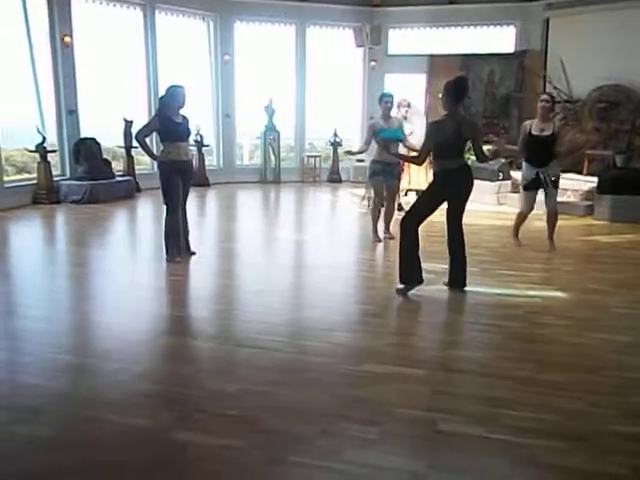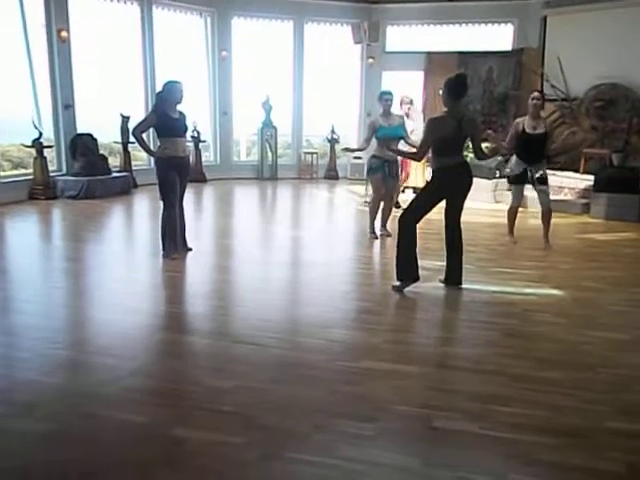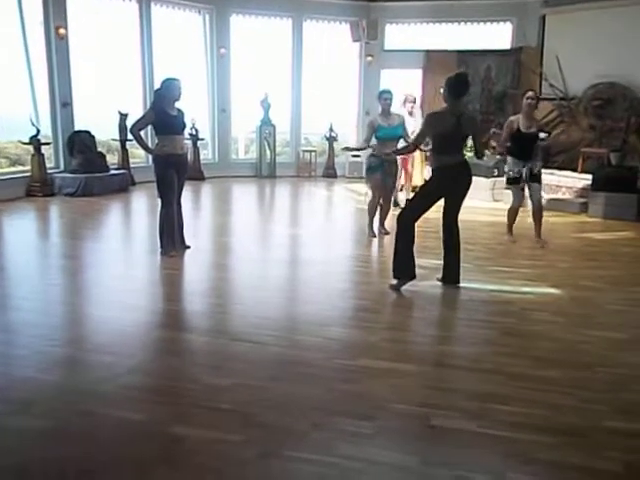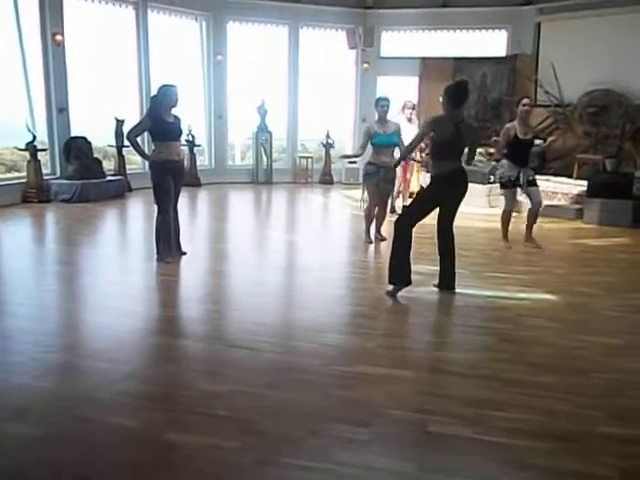
dt=0.2s
person 1, frame 1
left shoulder: (437, 126)
right shoulder: (471, 125)
left elbow: (421, 159)
right elbow: (481, 158)
left wrist: (393, 153)
right wrist: (496, 153)
left hip: (443, 181)
right hip: (464, 179)
left knee: (409, 223)
right knee: (455, 226)
left ankle: (411, 279)
right ankle: (457, 279)
person 1, frame 2
left shoulder: (436, 123)
right shoulder: (471, 122)
left elbow: (419, 156)
right elbow: (480, 155)
left wrist: (392, 149)
left hip: (442, 178)
right hip: (463, 176)
left knee: (407, 220)
right knee: (453, 223)
left ankle: (407, 276)
right ankle: (453, 276)
person 1, frame 3
left shoulder: (436, 117)
right shoulder: (471, 121)
left elbow: (413, 146)
right elbow: (479, 155)
left wrist: (390, 152)
right wrist: (484, 145)
left hip: (442, 176)
right hip: (462, 174)
left knee: (406, 218)
right knee: (450, 222)
left ankle: (404, 274)
right ankle: (451, 275)
person 1, frame 4
left shoulder: (438, 121)
right shoulder: (469, 128)
left elbow: (413, 145)
right elbow: (469, 159)
left hip: (442, 183)
right hip: (457, 181)
left knee: (404, 223)
right knee: (445, 228)
left ankle: (400, 280)
right ankle: (446, 281)
person 2, frame 1
left shoulder: (184, 119)
right shoulder: (161, 119)
right elbow: (140, 136)
left wrist: (188, 154)
right wrist: (154, 156)
left hip: (186, 165)
right hip: (169, 166)
left knee: (182, 206)
right knee: (173, 208)
left ankle: (184, 247)
right ankle: (173, 251)
person 2, frame 2
left shoulder: (181, 115)
right shoulder: (158, 114)
right elbow: (136, 131)
left wrist: (185, 150)
right wrist: (151, 152)
left hip: (183, 161)
right hip: (166, 162)
left knee: (179, 202)
right knee: (170, 204)
left ankle: (181, 243)
right ankle: (169, 247)
person 2, frame 3
left shoulder: (179, 112)
right shoulder: (156, 112)
right elbow: (134, 129)
left wrist: (183, 148)
right wrist: (149, 150)
left hip: (181, 159)
right hip: (164, 160)
left knee: (177, 200)
right knee: (168, 201)
left ankle: (178, 241)
right ankle: (167, 245)
person 2, frame 4
left shoulder: (176, 119)
right shoulder: (153, 118)
right elbow: (131, 135)
left wrist: (180, 154)
right wrist: (146, 156)
left hip: (178, 165)
right hip: (161, 166)
left knee: (173, 207)
right knee: (164, 208)
left ankle: (175, 247)
right ankle: (163, 251)
person 3, frame 1
left shoulder: (556, 126)
right shoulder: (527, 125)
left elbow: (555, 151)
right elbow: (520, 151)
left hip: (549, 170)
right hip: (530, 169)
left knee: (551, 207)
right knee: (527, 208)
left ankle: (551, 239)
right ankle: (515, 233)
person 3, frame 2
left shoulder: (546, 124)
right shoulder: (519, 123)
left elbow: (549, 151)
right elbow: (507, 148)
left wrist: (563, 139)
right wrist: (495, 141)
left hip: (538, 167)
right hip: (519, 165)
left knee: (546, 203)
right knee: (516, 202)
left ankle: (546, 236)
right ankle: (510, 232)
person 3, frame 3
left shoulder: (537, 123)
right shoulder: (512, 121)
left elbow: (535, 146)
right elbow: (502, 145)
left hip: (532, 164)
right hip: (515, 164)
left knee: (537, 200)
right knee: (517, 202)
left ankle: (538, 234)
right ankle: (509, 231)
person 3, frame 4
left shoulder: (531, 129)
right shoulder: (509, 128)
right elbow: (498, 154)
left wrist: (545, 145)
right wrist: (497, 146)
left hip: (525, 170)
right hip: (509, 169)
left knee: (537, 202)
right knee: (510, 206)
left ankle: (528, 236)
right ankle: (504, 238)
person 4, frame 1
left shoulder: (398, 122)
right shoulder: (374, 124)
left elbow: (405, 142)
right elbow: (366, 144)
right wrist: (356, 152)
left hip: (395, 165)
right hip: (378, 164)
left knee: (391, 199)
right knee: (378, 199)
left ankle: (387, 229)
right ankle: (374, 231)
person 4, frame 2
left shoulder: (400, 119)
right shoulder: (375, 122)
left elbow: (406, 139)
right elbow: (366, 142)
right wrist: (355, 149)
left hip: (393, 162)
right hip: (377, 160)
left knee: (390, 197)
right knee: (377, 195)
left ankle: (383, 226)
right ankle: (371, 228)
person 4, frame 3
left shoulder: (400, 119)
right shoulder: (374, 122)
left elbow: (407, 139)
right elbow: (366, 142)
right wrist: (355, 148)
left hip: (392, 162)
right hip: (376, 160)
left knee: (388, 196)
right knee: (376, 195)
left ankle: (382, 225)
right ankle: (370, 226)
person 4, frame 4
left shoulder: (396, 127)
right shoulder: (370, 128)
left elbow: (402, 147)
right elbow: (361, 149)
right wrist: (351, 155)
left hip: (390, 169)
right hip: (373, 167)
left knee: (384, 203)
right knee: (373, 201)
left ankle: (378, 230)
right ankle: (367, 232)
